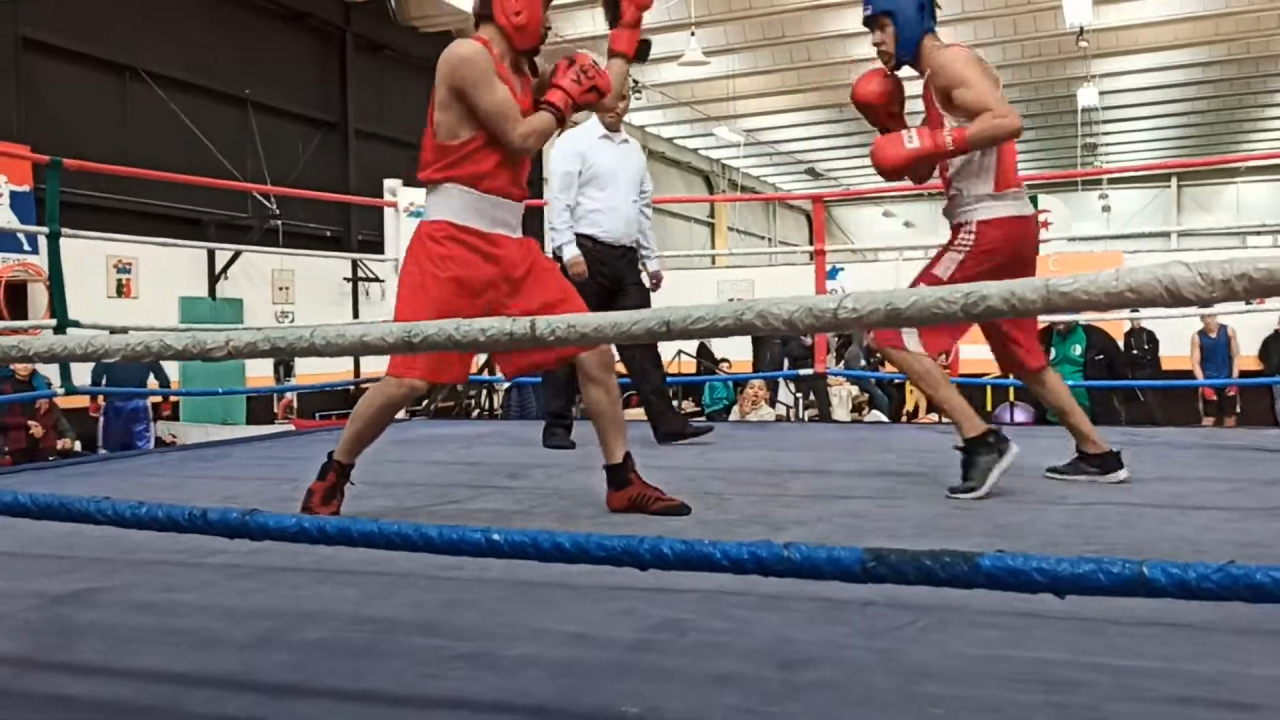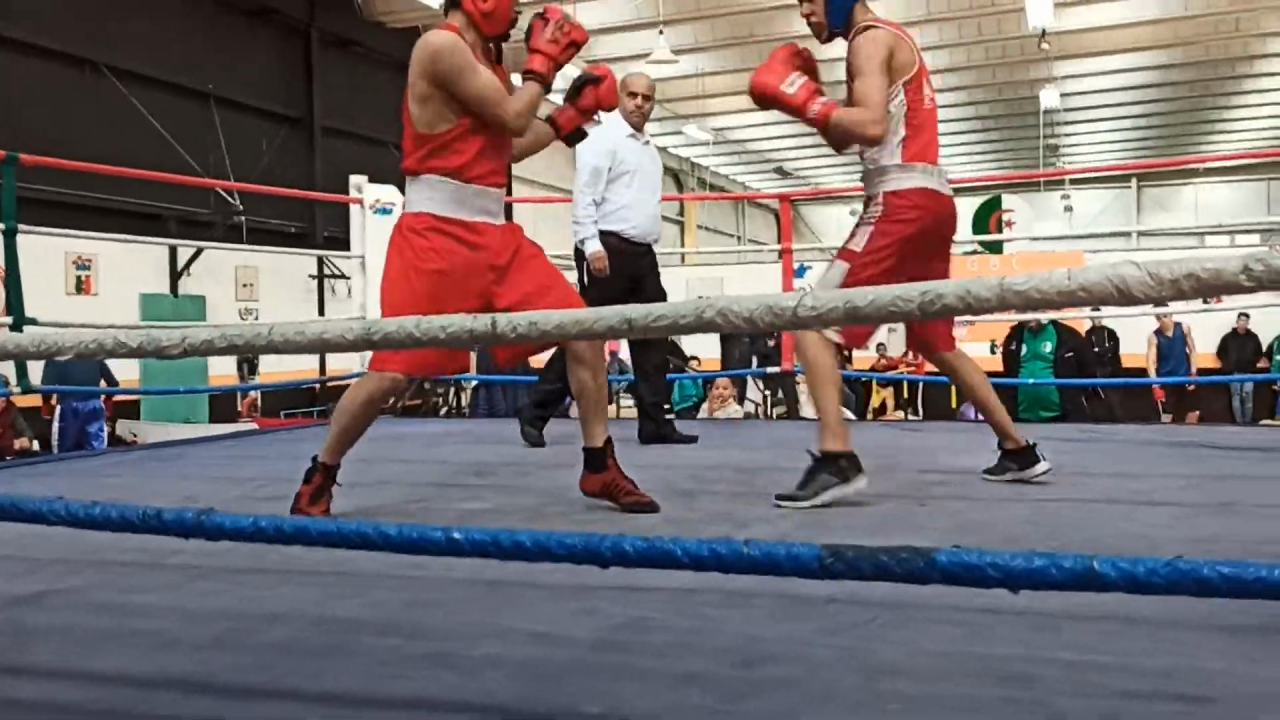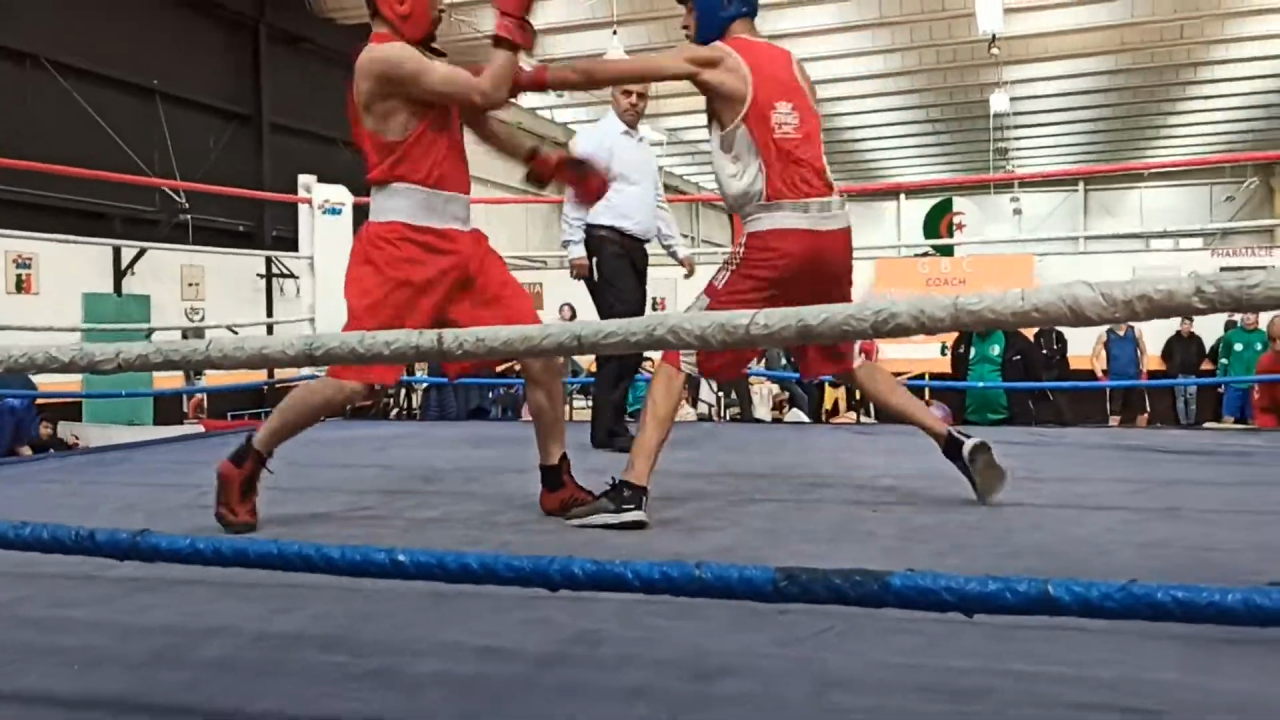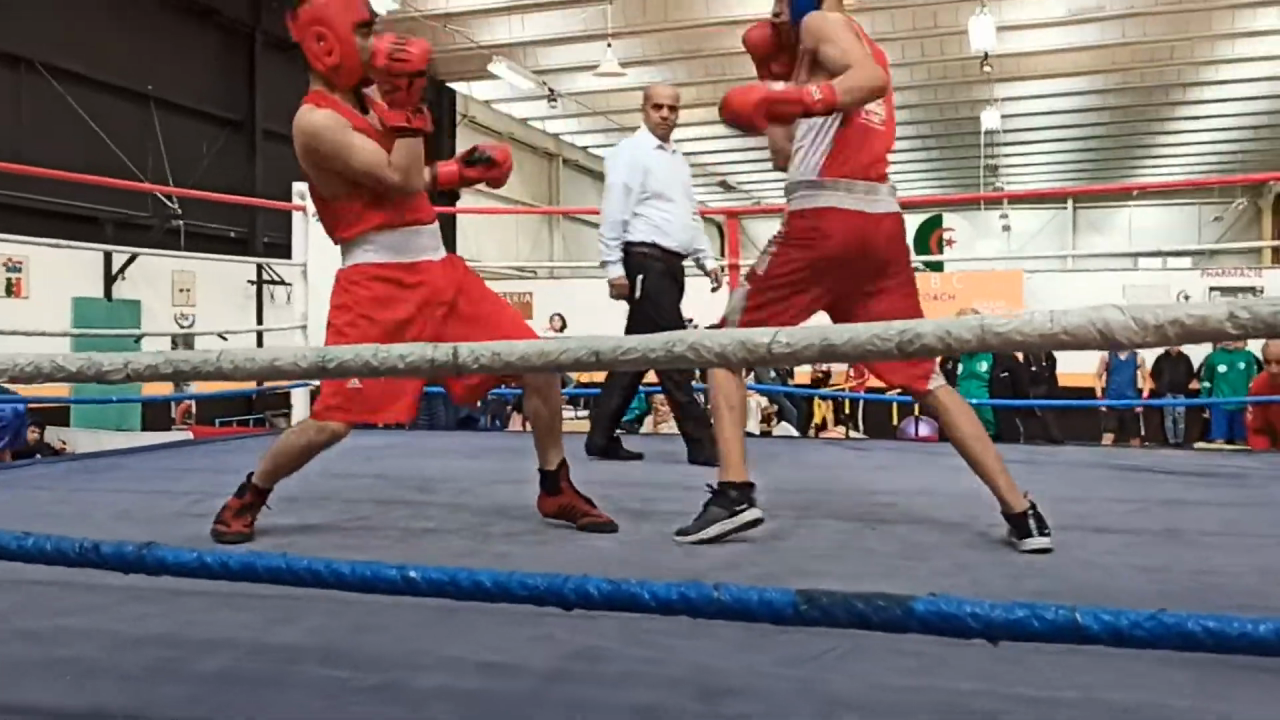
dt=0.3s
person 1, frame 1
left shoulder: (520, 69)
right shoulder: (466, 56)
left elbow: (604, 95)
right elbow: (523, 141)
right wrist: (563, 93)
left hip: (511, 247)
right hip: (451, 243)
left knee: (594, 354)
right knee: (409, 378)
left ankle: (623, 483)
right ankle: (329, 482)
person 1, frame 2
left shoulder: (487, 60)
right shoulder: (441, 45)
left elbow: (512, 144)
right elbow: (515, 120)
left wrist: (575, 111)
right wrist: (544, 58)
left hip: (495, 234)
right hip: (434, 232)
left knee: (584, 337)
right knee: (392, 371)
left ankle: (601, 468)
right ankle: (318, 479)
person 1, frame 3
left shoulder: (417, 61)
right shoulder: (387, 58)
left elbow: (482, 120)
right elbow: (482, 90)
left wrist: (547, 161)
left hip: (461, 241)
right hip: (400, 243)
left knee: (543, 355)
right knee: (351, 381)
left ankle: (558, 483)
right ankle: (245, 466)
person 1, frame 4
left shoulder: (369, 97)
right shoulder: (316, 122)
right elbow: (401, 183)
left wrist: (462, 170)
right wrist: (405, 102)
left hip: (438, 271)
right hip: (377, 283)
left knee: (540, 368)
right knee: (331, 422)
left ankle: (556, 490)
right ankle: (248, 496)
person 2, frame 1
left shoulder: (953, 63)
right shoulder: (938, 80)
left elbow: (1007, 122)
right elbow: (921, 171)
left wrist: (933, 143)
right wrist: (890, 118)
left hip: (991, 225)
right hip: (1005, 227)
left knee: (894, 335)
right knee: (1023, 359)
left ankle: (982, 439)
right ankle: (1097, 453)
person 2, frame 2
right shoulder: (878, 45)
left elbow: (872, 128)
right elbow: (844, 139)
left wrist: (805, 102)
right wrist: (810, 96)
left hip: (903, 201)
right hip: (926, 203)
left knee: (812, 322)
right knee: (936, 344)
left ankle: (837, 460)
right ankle: (1018, 449)
person 2, frame 3
left shoulder: (717, 60)
right shoulder: (789, 64)
left elbow: (612, 71)
left wrist: (535, 74)
left hip: (774, 240)
right hip: (830, 234)
left knee: (680, 360)
right knee: (845, 362)
left ankle: (629, 492)
right ankle: (955, 443)
person 2, frame 4
right shoulder: (859, 46)
left elbow: (871, 80)
left wrist: (788, 96)
right wrist: (774, 73)
left hip: (822, 222)
right hip: (880, 225)
right knee: (924, 379)
left ankle: (734, 492)
right ankle: (1022, 515)
person 3, frame 1
left shoulder: (634, 149)
right shoulder: (574, 142)
left elbow: (643, 209)
right elbow: (559, 201)
left wrist: (652, 259)
right wrist: (568, 252)
left hip: (625, 258)
right hip: (584, 254)
left knee: (641, 338)
left ankle: (667, 422)
right ankle: (556, 426)
person 3, frame 2
left shoulder: (651, 151)
right shoulder: (601, 140)
right elbow: (585, 197)
left wrist: (648, 257)
right wrist: (592, 244)
left hip: (643, 255)
right hip: (608, 250)
left knee: (652, 339)
left ankle: (654, 423)
right ankle: (536, 413)
person 3, frame 3
left shoulder: (645, 149)
right shoulder: (596, 138)
left elbow: (657, 206)
right elbow: (577, 196)
left wrist: (678, 249)
right wrist: (575, 247)
left hip: (634, 249)
right hip: (606, 245)
left ankle: (609, 425)
right ankle: (610, 423)
person 3, frame 4
left shoulder: (678, 160)
right shoulder: (630, 153)
left elbow: (691, 217)
right elbow: (613, 214)
left wrist: (707, 260)
right wrist: (614, 267)
left hip: (670, 265)
right hip: (645, 262)
left ankle: (601, 437)
right ankle: (700, 441)
